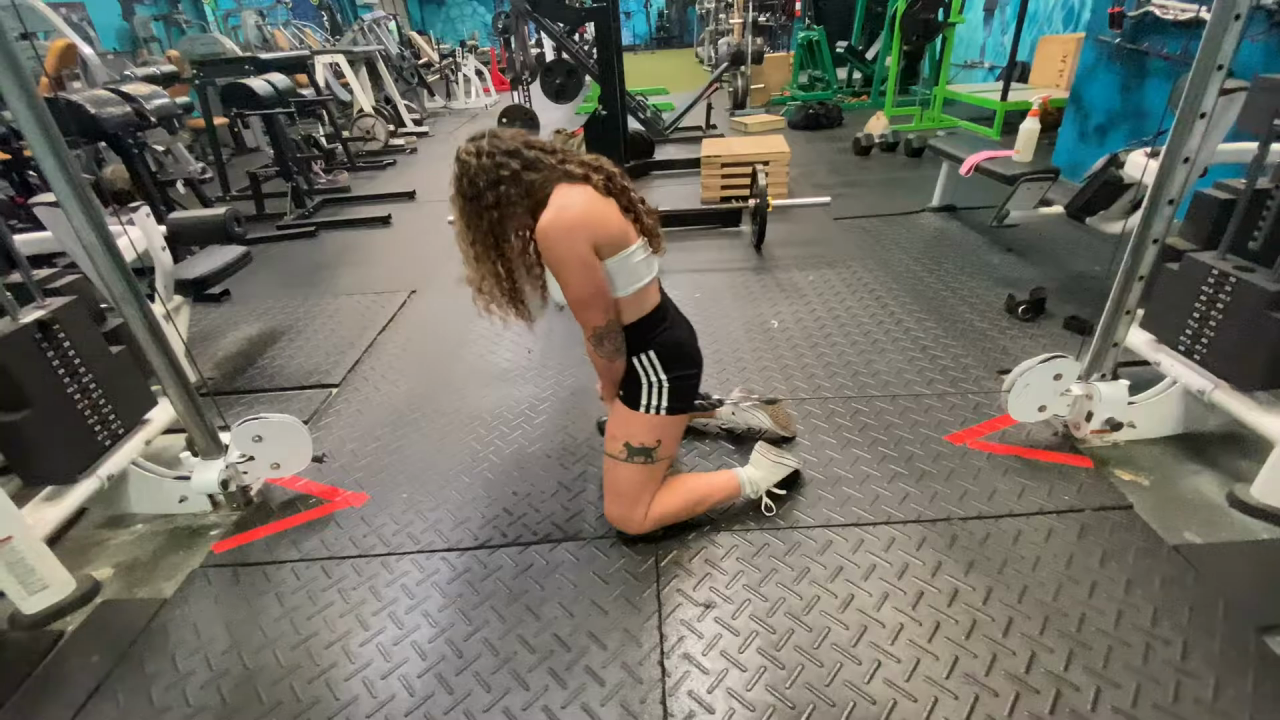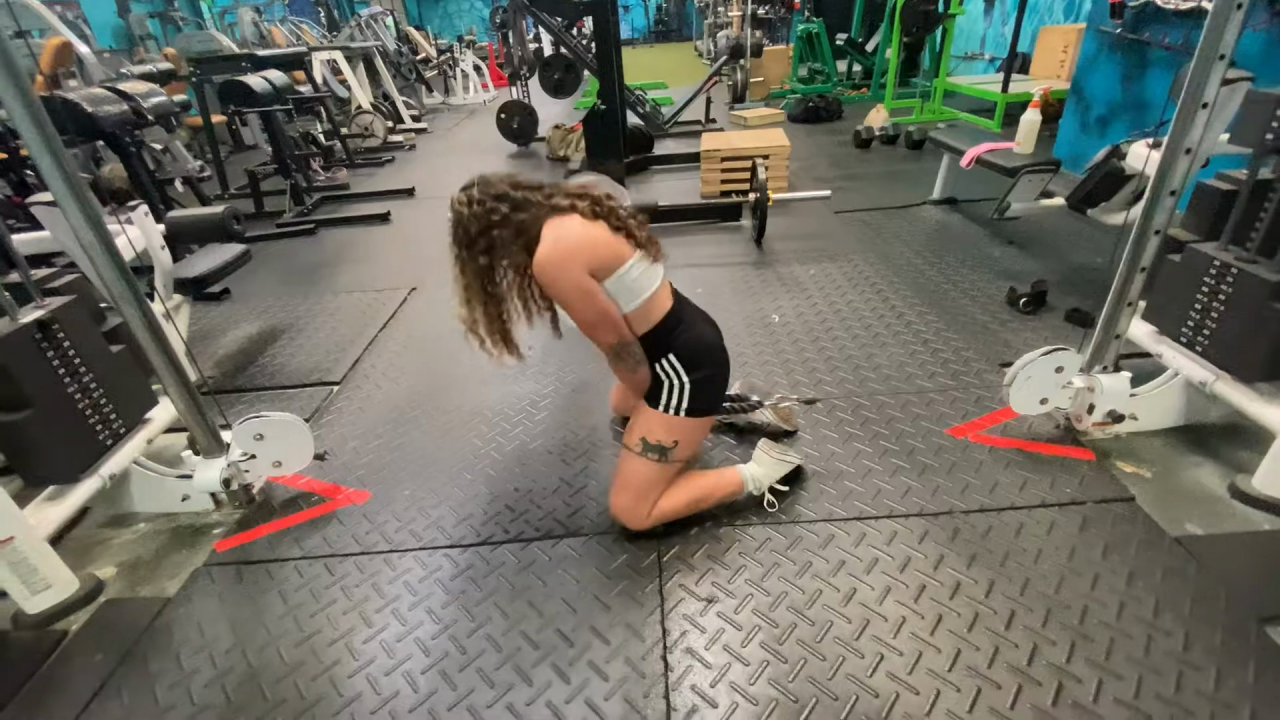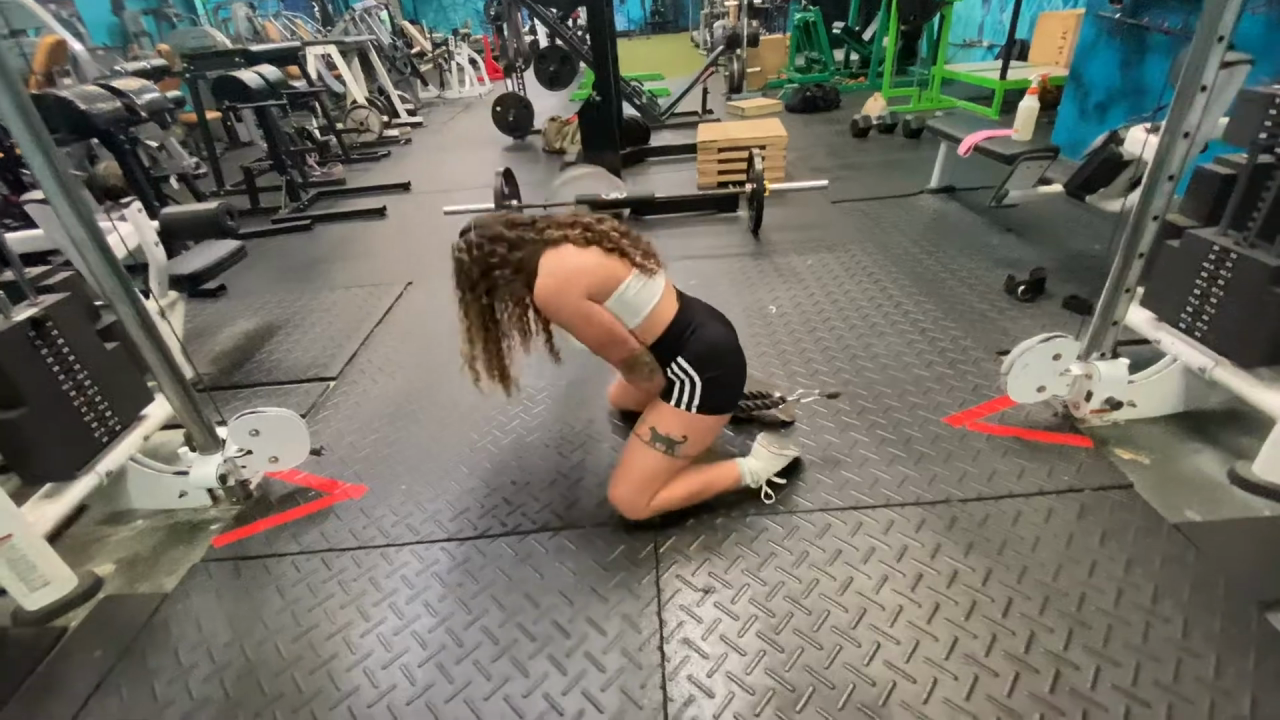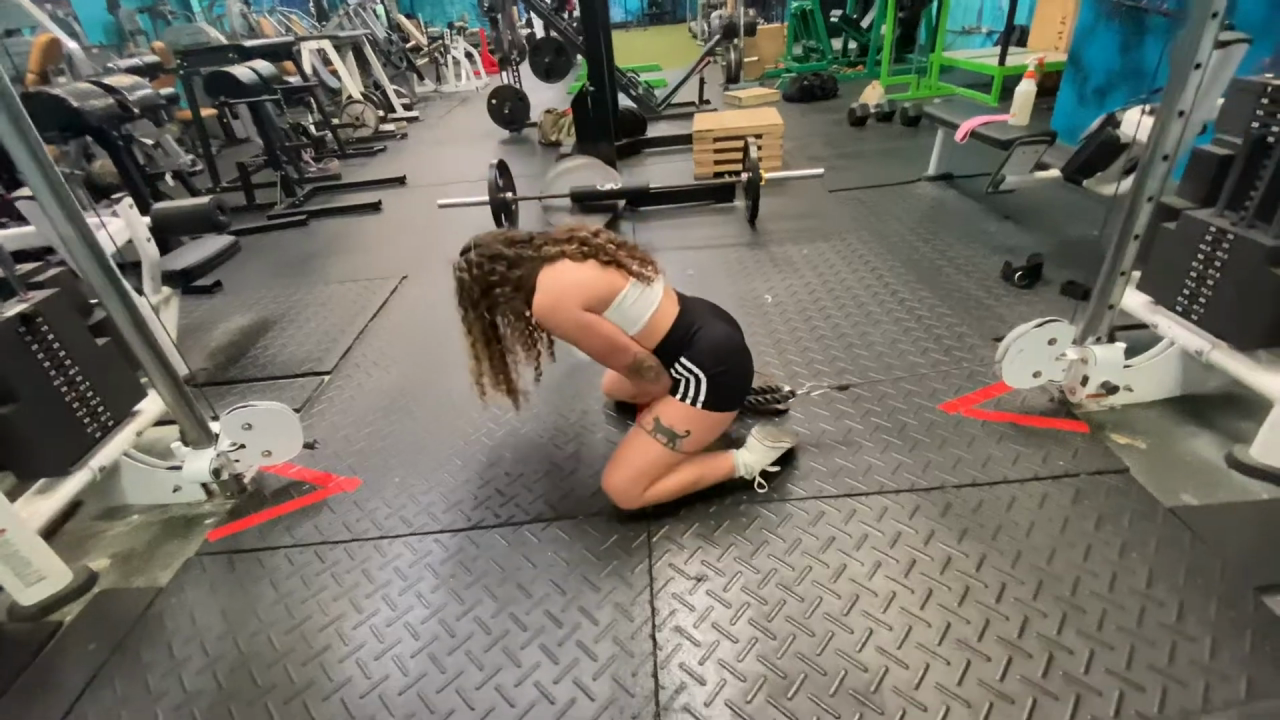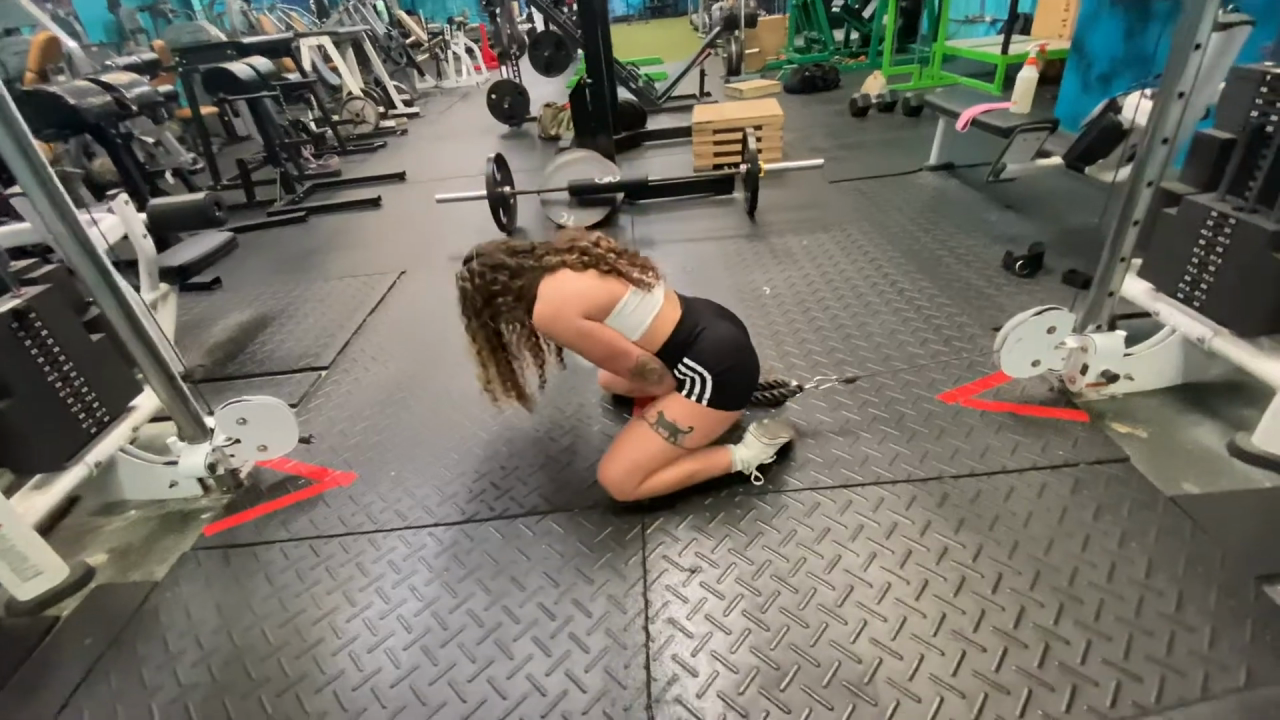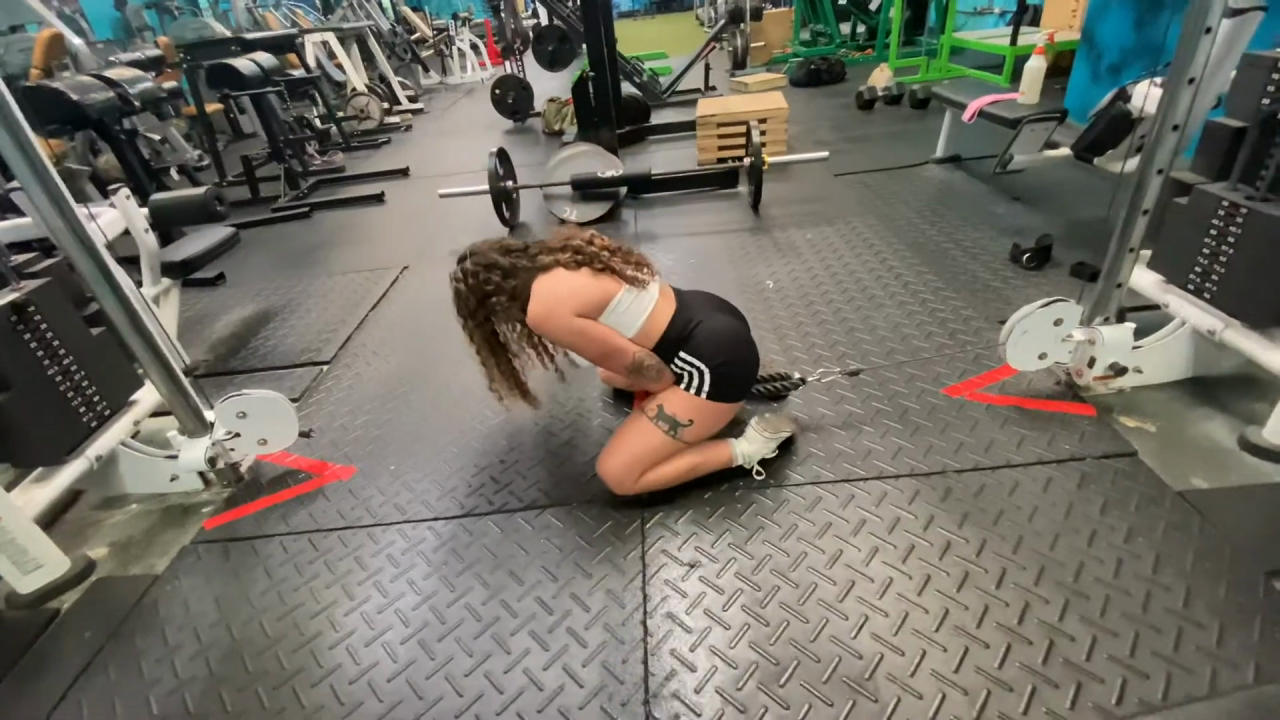
dt=0.2s
person 1, frame 1
left shoulder: (557, 221)
right shoulder: (577, 182)
left elbow: (598, 323)
left wrist: (610, 386)
right wrist: (612, 386)
left hip: (654, 360)
right hip: (659, 339)
left knee: (627, 515)
right knee: (623, 413)
left ankle: (753, 476)
right ankle: (732, 412)
person 1, frame 2
left shoulder: (553, 254)
right shoulder: (570, 212)
left elbow: (615, 341)
left wrist: (641, 394)
left hip: (683, 364)
right hip: (686, 337)
left knee: (631, 510)
right knee: (622, 407)
left ankle: (755, 473)
person 1, frame 3
left shoulder: (552, 285)
right shoulder: (566, 236)
left elbow: (626, 355)
left wrist: (664, 402)
left hip: (703, 366)
right hip: (703, 333)
left knee: (629, 500)
right knee: (620, 397)
left ankle: (753, 468)
right ankle: (730, 405)
person 1, frame 4
left shoulder: (551, 300)
right shoulder: (563, 249)
left elbow: (632, 362)
left wrist: (673, 406)
left hip: (710, 367)
right hip: (707, 327)
left knee: (622, 488)
right knee: (613, 388)
left ankle: (747, 460)
right ankle: (733, 400)
person 1, frame 5
left shoulder: (551, 310)
right shoulder: (564, 254)
left elbow: (639, 368)
left wrist: (679, 402)
left hip: (716, 369)
right hip: (711, 325)
left knee: (617, 479)
right knee: (610, 380)
left ankle: (744, 453)
right ankle: (730, 400)
person 1, frame 6
left shoulder: (545, 311)
right shoulder: (558, 252)
left elbow: (637, 366)
left wrist: (679, 399)
left hip: (716, 361)
right hip: (711, 316)
left knee: (616, 473)
right knee: (612, 376)
left ankle: (746, 447)
